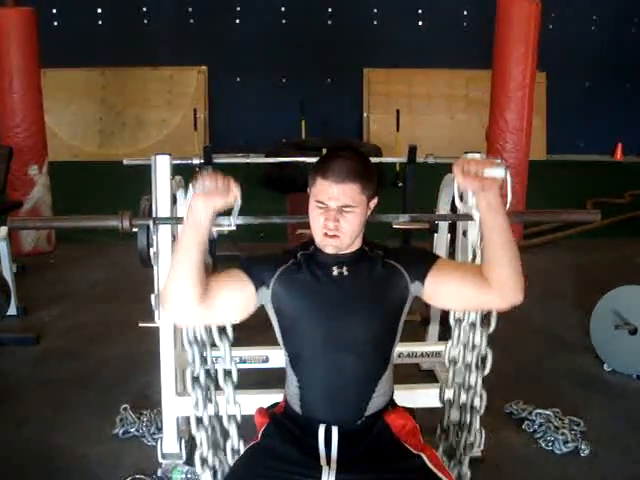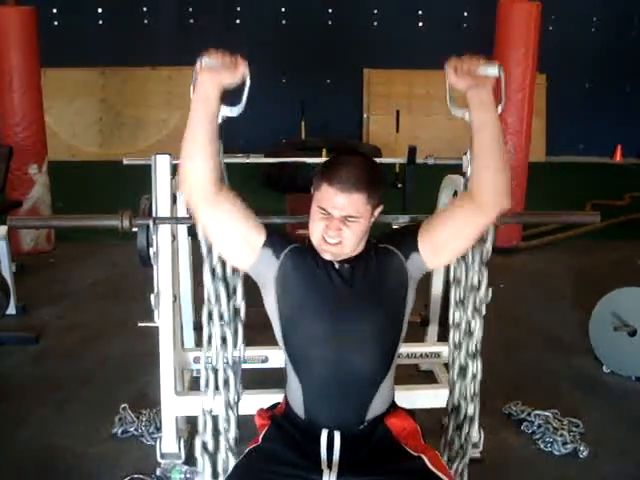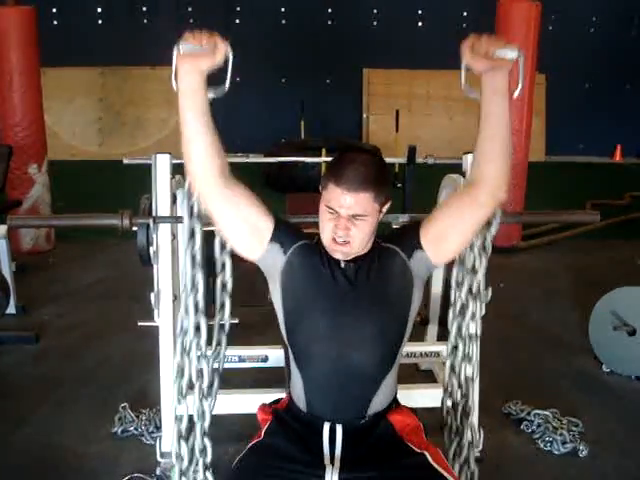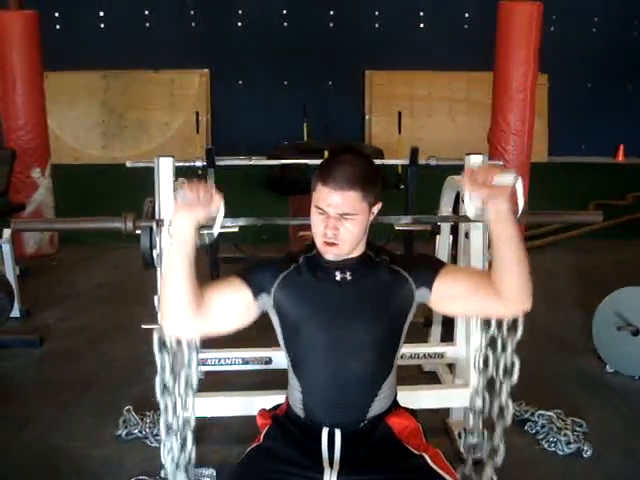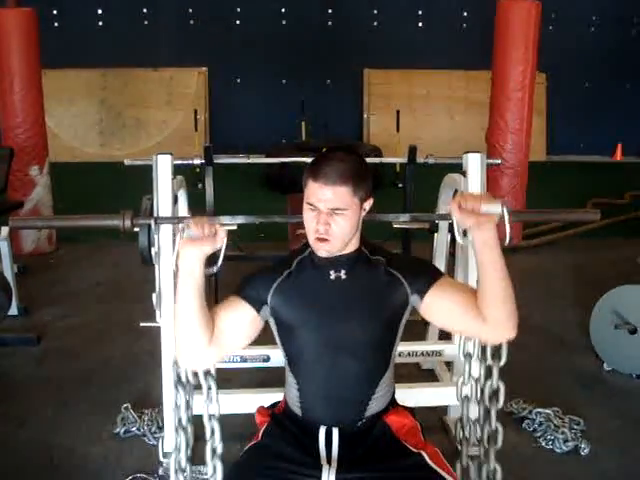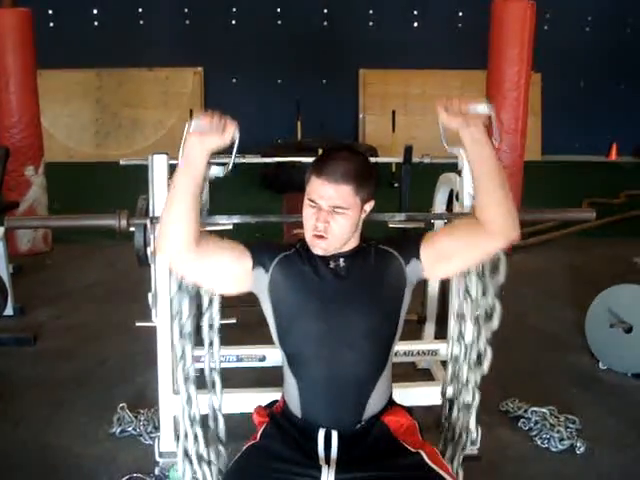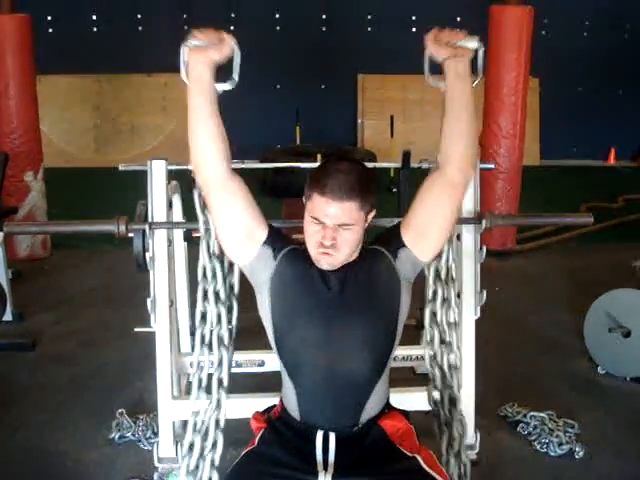
dt=0.3s
person 1, frame 1
left shoulder: (401, 271)
right shoulder: (275, 274)
left elbow: (505, 291)
right elbow: (184, 307)
left wrist: (489, 201)
right wrist: (200, 210)
left hip: (377, 437)
right hip: (293, 436)
person 1, frame 2
left shoulder: (400, 260)
right shoulder: (278, 261)
left elbow: (487, 200)
right elbow: (203, 193)
left wrist: (480, 97)
right wrist: (208, 89)
left hip: (379, 442)
right hip: (291, 443)
person 1, frame 3
left shoulder: (406, 260)
right shoulder: (286, 255)
left elbow: (488, 191)
right elbow: (211, 184)
left wrist: (494, 83)
right wrist: (193, 77)
left hip: (382, 439)
right hip: (294, 437)
person 1, frame 4
left shoulder: (406, 277)
right shoulder: (277, 279)
left elbow: (512, 299)
right elbow: (182, 322)
left wrist: (499, 210)
right wrist: (184, 226)
left hip: (381, 440)
right hip: (296, 440)
person 1, frame 5
left shoulder: (401, 277)
right shoulder: (275, 282)
left elbow: (498, 328)
right elbow: (195, 355)
left wrist: (484, 235)
right wrist: (191, 258)
left hip: (378, 437)
right hip: (293, 437)
person 1, frame 6
left shoulder: (398, 262)
right shoulder: (271, 265)
left elbow: (498, 230)
right elbow: (178, 252)
left wrist: (474, 133)
right wrist: (195, 151)
left hip: (378, 438)
right hip: (290, 439)
person 1, frame 7
left shoulder: (394, 264)
right shoulder: (274, 264)
left elbow: (454, 172)
right elbow: (216, 175)
left wrist: (456, 69)
right wrist: (200, 71)
left hip: (375, 443)
